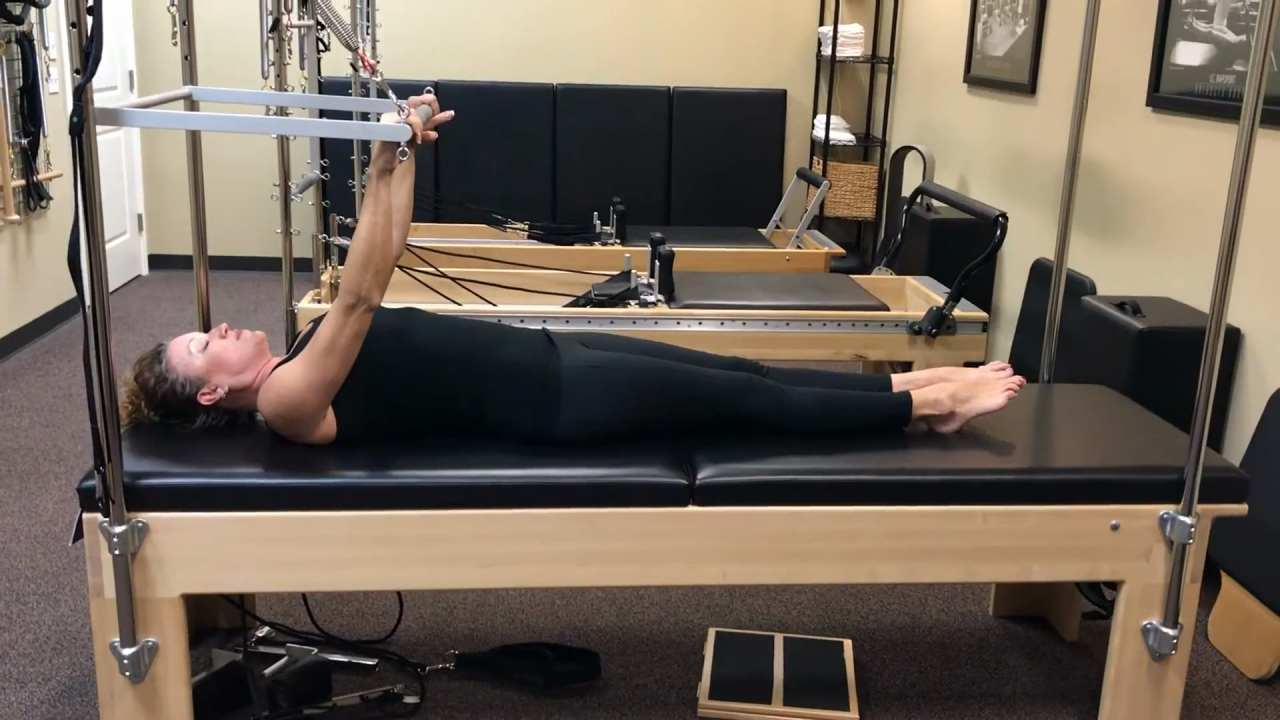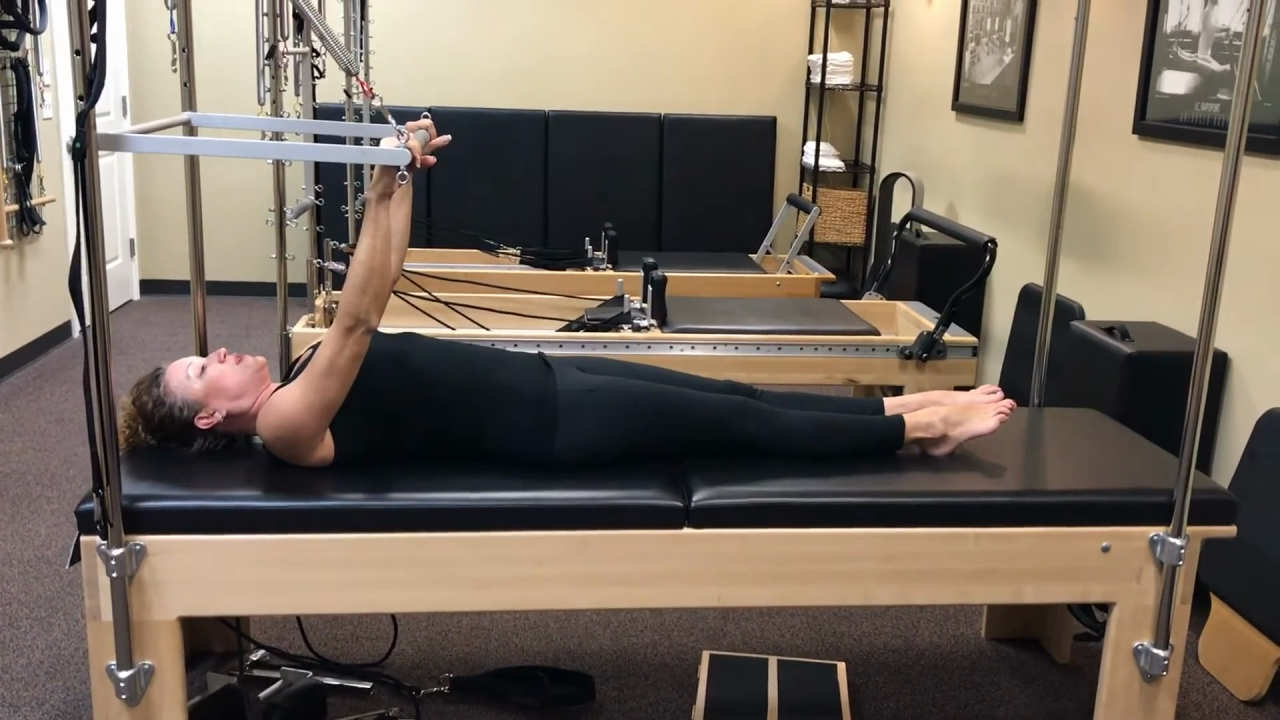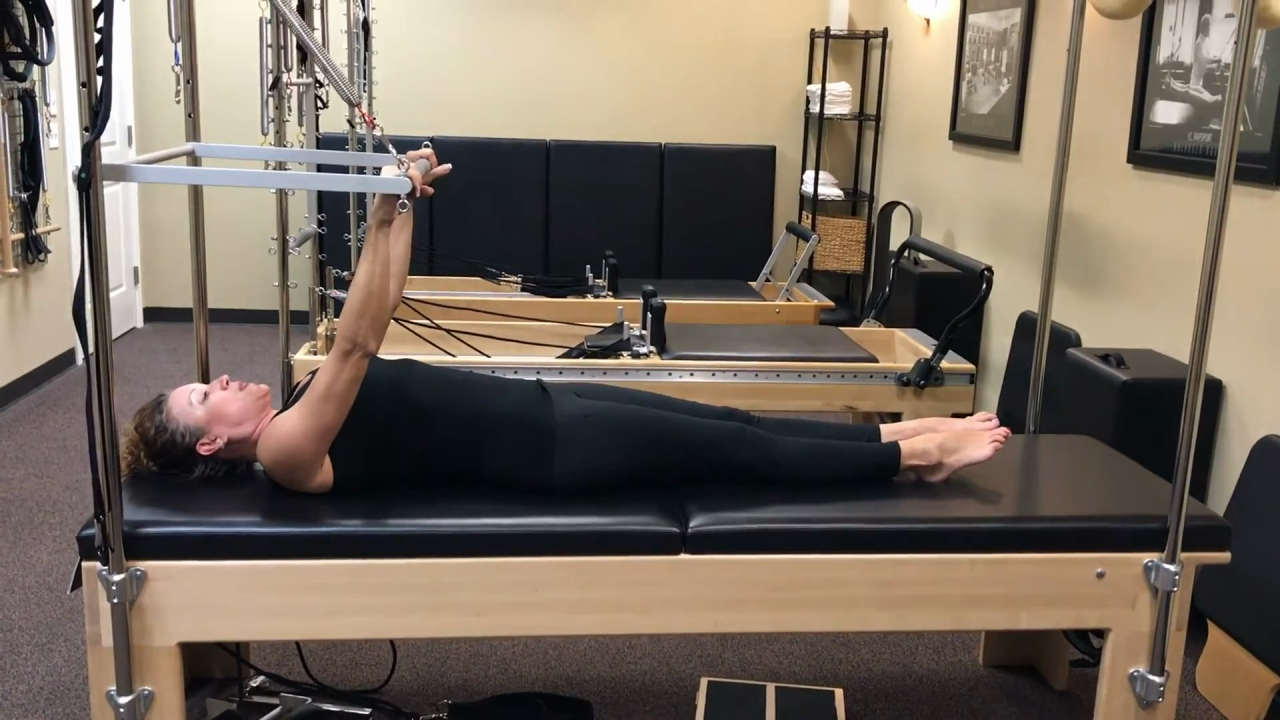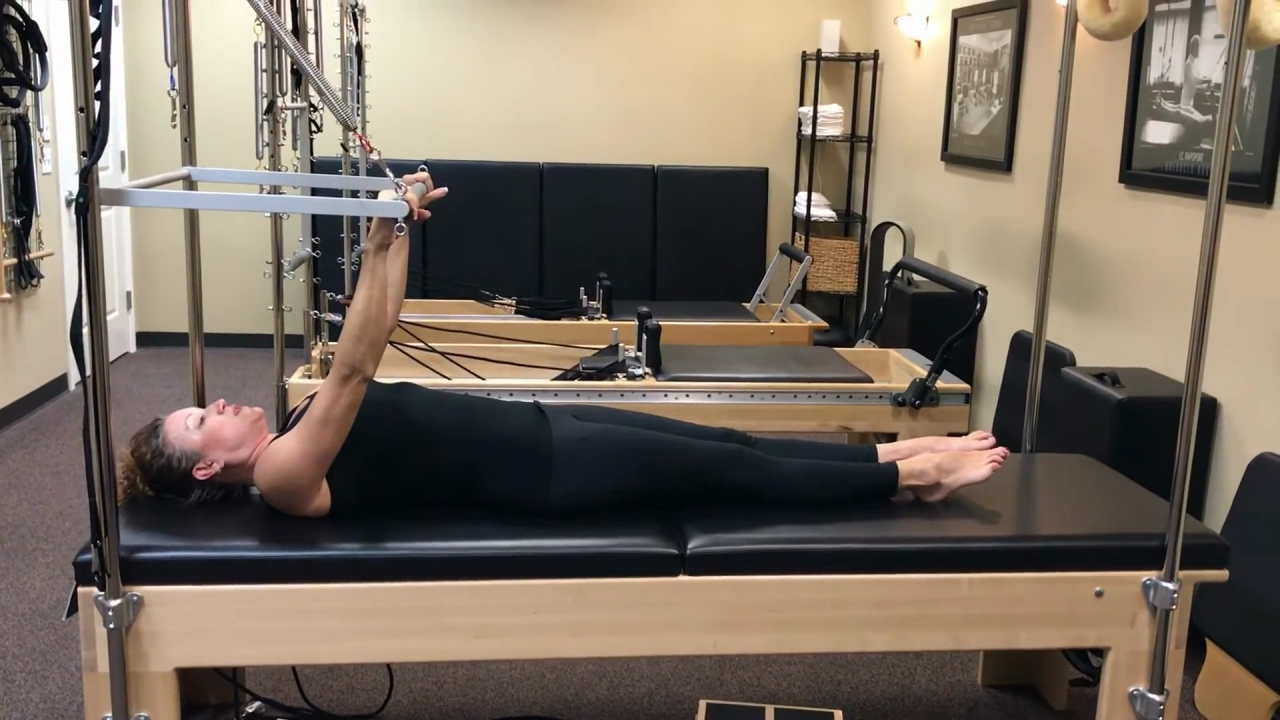
dt=1s
person 1, frame 1
left shoulder: (299, 362)
right shoulder: (289, 403)
left elbow: (378, 265)
right elbow: (360, 293)
left wrist: (401, 154)
right wrist: (381, 167)
left hip: (543, 355)
right hip: (544, 401)
left knee: (737, 371)
right knee: (745, 401)
left ankle: (911, 383)
right ankle: (922, 407)
person 1, frame 2
left shoulder: (299, 384)
right shoulder: (288, 426)
left elbow: (376, 292)
right elbow: (358, 318)
left wrist: (399, 177)
right wrist: (381, 191)
left hip: (539, 381)
right hip: (541, 425)
left knee: (730, 397)
right knee: (740, 425)
left ankle: (901, 408)
right ankle: (919, 431)
person 1, frame 3
left shoulder: (299, 411)
right shoulder: (287, 452)
left elbow: (383, 310)
right elbow: (356, 343)
left wrist: (400, 207)
right wrist: (382, 218)
left hip: (537, 407)
right hip: (538, 451)
left knee: (727, 422)
right knee: (735, 450)
left ankle: (896, 434)
right ankle: (915, 458)
person 1, frame 4
left shoulder: (296, 432)
right shoulder: (284, 476)
left elbow: (373, 342)
right elbow: (354, 367)
left wrist: (396, 230)
right wrist: (378, 243)
left hip: (533, 427)
right hip: (536, 473)
left knee: (725, 444)
right knee: (731, 471)
left ankle: (891, 454)
right ankle: (910, 479)
